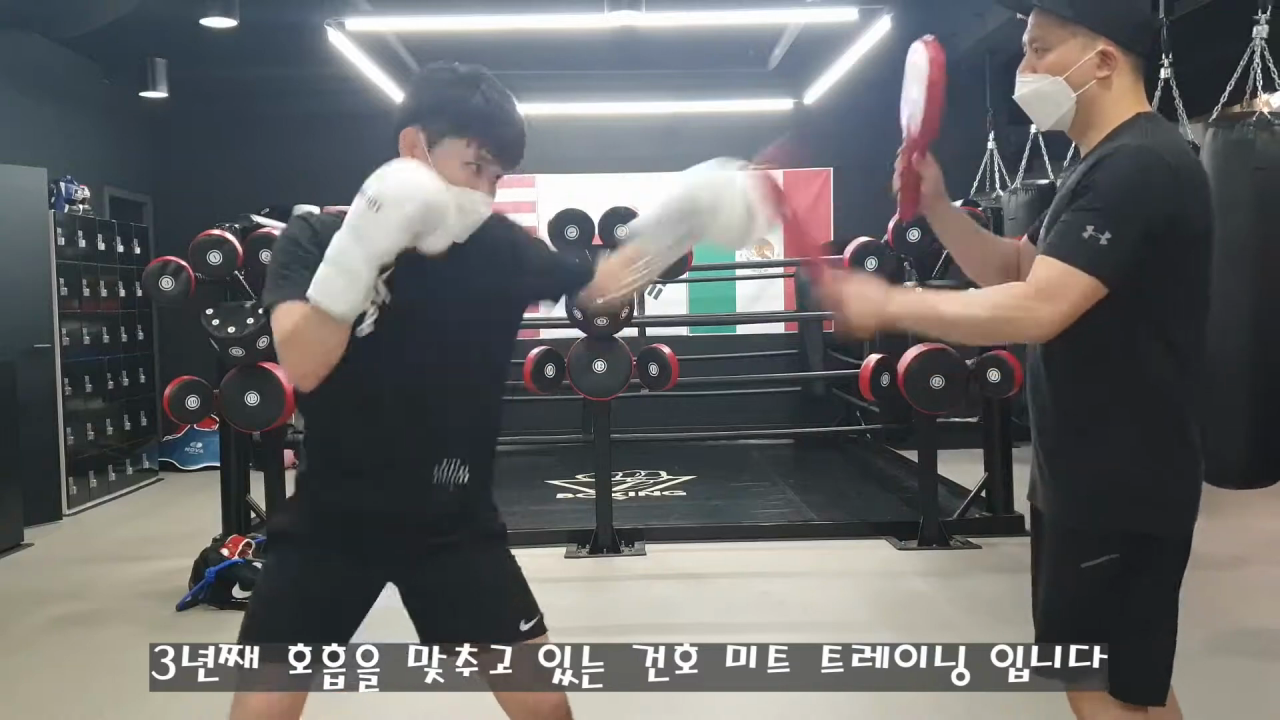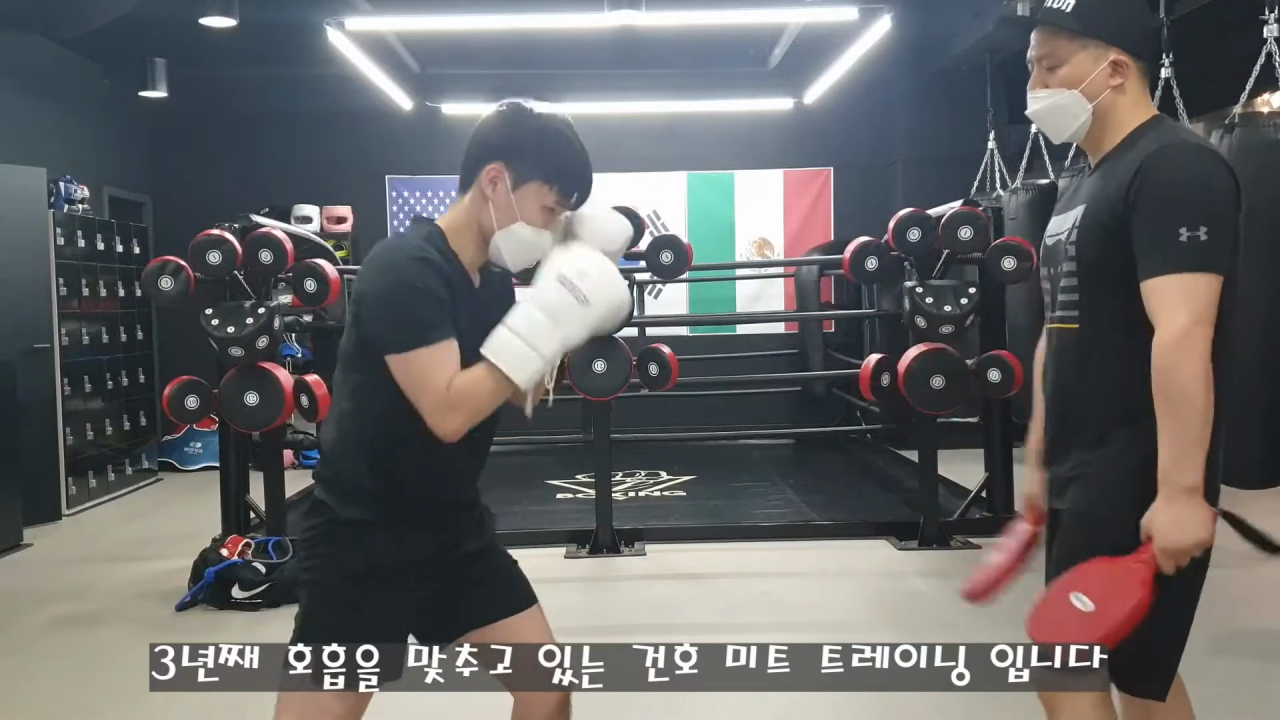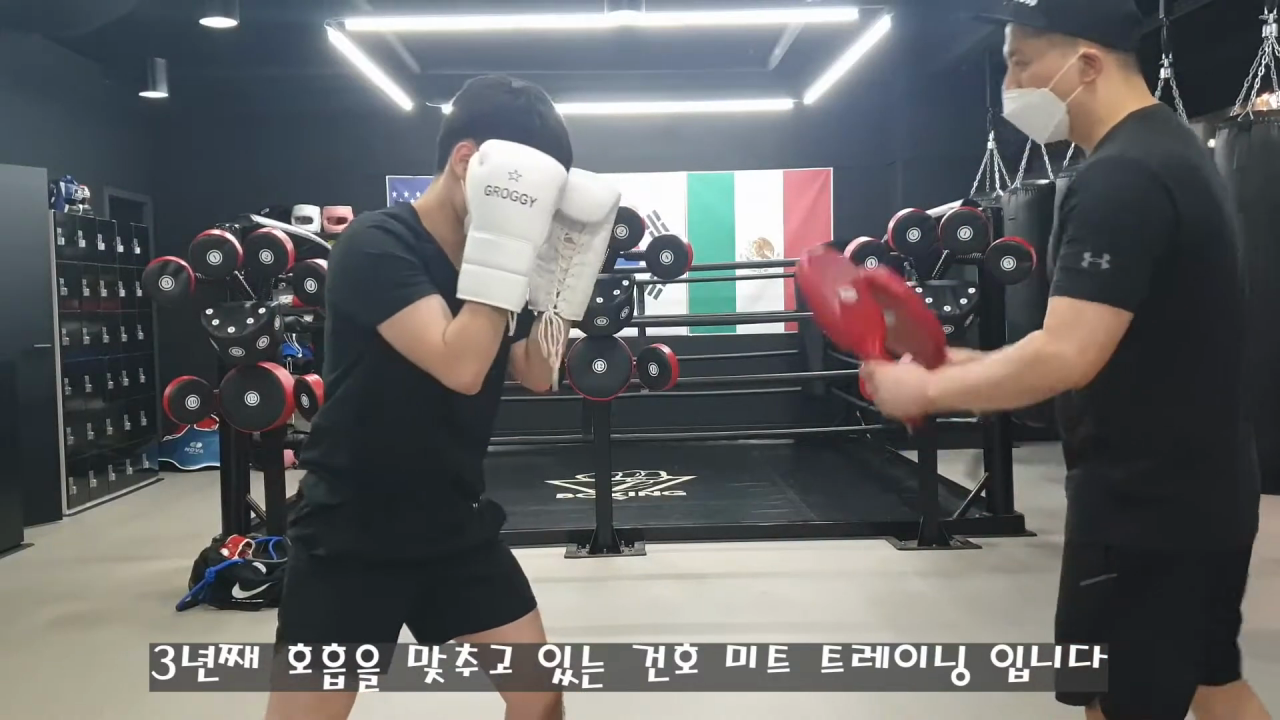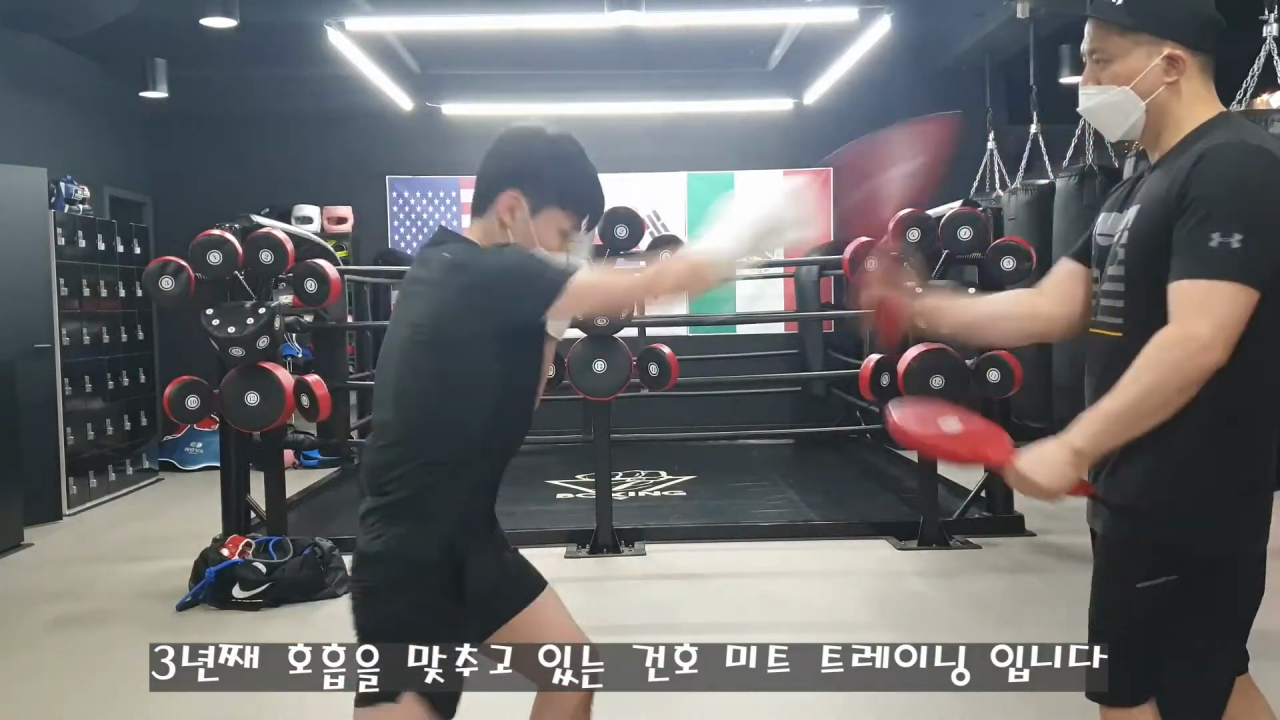
dt=0.7s
person 1, frame 1
left shoulder: (1141, 166)
right shoulder: (1101, 166)
left elbow: (1035, 311)
right elbow: (1011, 276)
left wrist: (886, 303)
right wrist: (934, 203)
left hip: (1125, 482)
right hip: (1083, 474)
person 1, frame 2
left shoulder: (1175, 170)
right shoulder: (1087, 183)
left elbow: (1182, 336)
left wrist: (1181, 491)
right wrist: (1036, 461)
left hip: (1139, 486)
right hip: (1087, 478)
person 1, frame 3
left shoulder: (1122, 178)
right shoulder: (1164, 155)
left elbow: (1068, 356)
left wrist: (925, 389)
right wrist: (982, 362)
left hip: (1145, 499)
right hip: (1199, 487)
person 1, frame 4
right shoulder: (1146, 183)
left elbow: (1197, 340)
right elbow: (1051, 310)
left wrist: (1075, 446)
right wrist: (926, 308)
left hip: (1189, 499)
right hip: (1148, 491)
person 2, frame 1
left shoulder: (494, 246)
right shoulder: (310, 239)
left elbow: (604, 285)
right elbow: (300, 367)
left wrist: (682, 226)
right wrist: (360, 249)
left hip: (454, 522)
right hip: (328, 523)
person 2, frame 2
left shoulder: (487, 277)
right shoulder: (405, 270)
left elbow: (516, 385)
right elbow: (448, 413)
left wrist: (568, 286)
right wrist: (548, 324)
left hip: (452, 533)
right hip: (360, 545)
person 2, frame 3
left shoulder: (475, 255)
right shoulder: (374, 246)
left elbow: (536, 372)
right elbow: (460, 367)
right wrist: (506, 244)
left hip: (454, 525)
right hip: (350, 533)
person 2, frame 4
left shoulder: (445, 269)
right shoulder: (484, 276)
left elbow: (522, 384)
right elbow: (645, 286)
left wrist: (546, 318)
right wrist: (748, 228)
left hip: (456, 538)
right hip: (415, 556)
